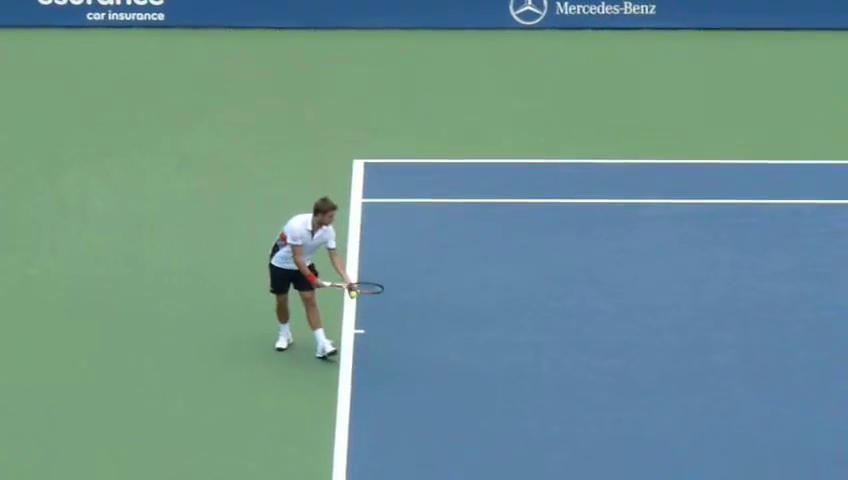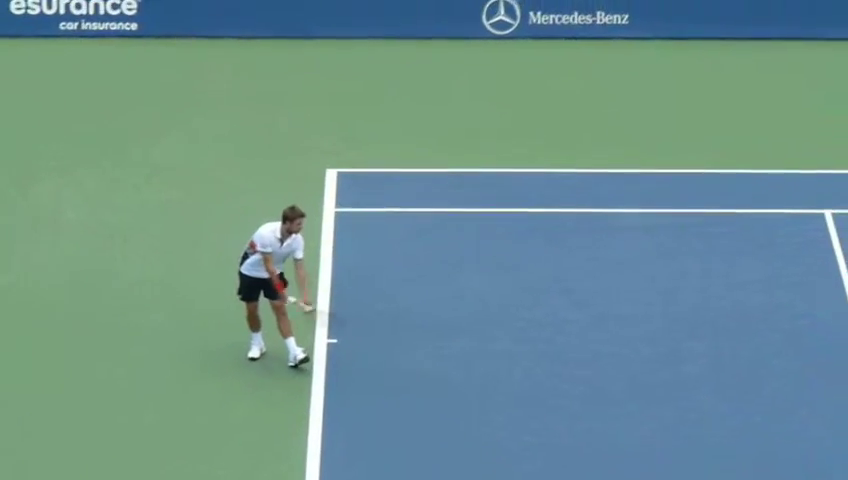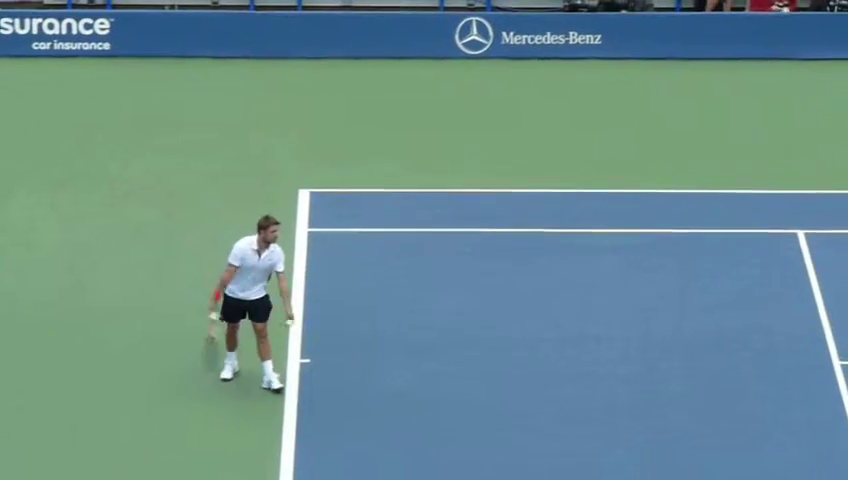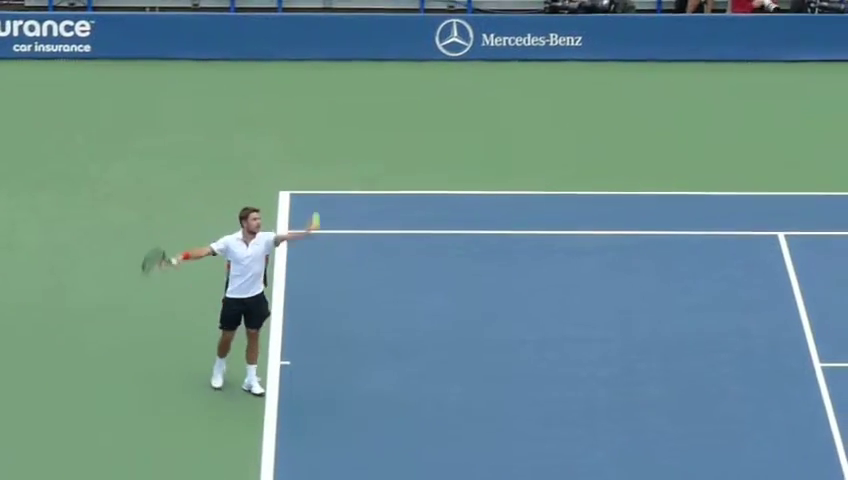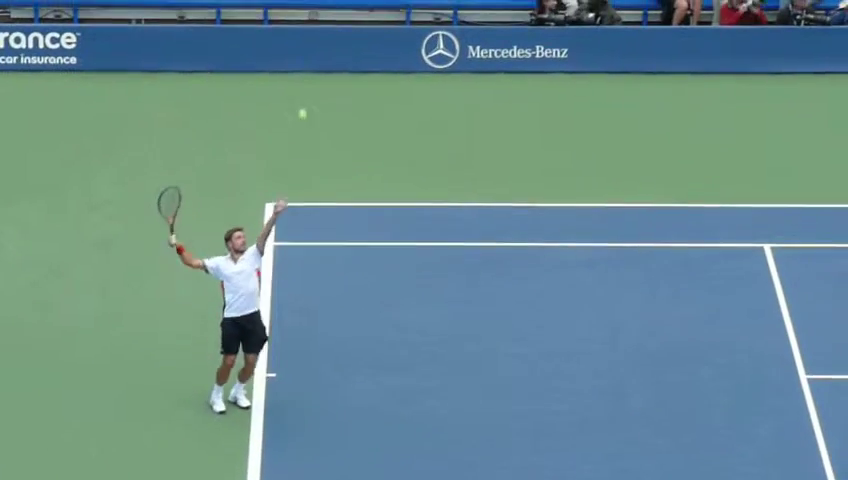
dt=0.3s
person 1, frame 1
left shoulder: (328, 231)
right shoulder: (296, 226)
left elbow: (334, 256)
right elbow: (297, 258)
left wrist: (346, 279)
right wrist: (312, 279)
left hip: (304, 265)
right hip: (280, 265)
left knee: (310, 301)
right knee: (281, 301)
left ankle: (323, 345)
right ankle: (284, 335)
person 1, frame 2
left shoulder: (297, 240)
right shoulder: (265, 233)
left elbow: (299, 268)
right elbow: (268, 266)
left wrist: (304, 294)
right wrist: (280, 289)
left hip: (273, 274)
right hip: (250, 273)
left knee: (280, 310)
right knee: (252, 310)
left ankle: (294, 352)
right ankle: (257, 344)
person 1, frame 3
left shoulder: (277, 252)
right shoulder: (242, 246)
left elbow: (282, 280)
right elbow: (228, 274)
left wrist: (288, 307)
right wrist: (215, 298)
left hip: (259, 297)
right hip: (234, 296)
left knee: (262, 333)
right knee: (232, 330)
left ankle: (270, 377)
right ankle: (231, 364)
person 1, frame 4
left shoulder: (265, 239)
right shoulder: (229, 241)
left elbow: (283, 237)
right elbow: (205, 251)
left wrist: (305, 233)
right wrist: (182, 257)
left hip: (256, 297)
right hip: (233, 297)
left knee: (253, 336)
right knee: (227, 337)
left ankle: (251, 379)
right ankle: (219, 369)
person 1, frame 5
left shoulder: (253, 255)
right shoulder: (220, 263)
left elbow: (264, 235)
right elbow: (192, 262)
left wrist: (275, 215)
right wrist: (178, 247)
left hip: (253, 317)
right hip: (231, 319)
left knee: (250, 362)
right knee: (228, 362)
left ankle: (238, 393)
right ankle: (216, 396)
